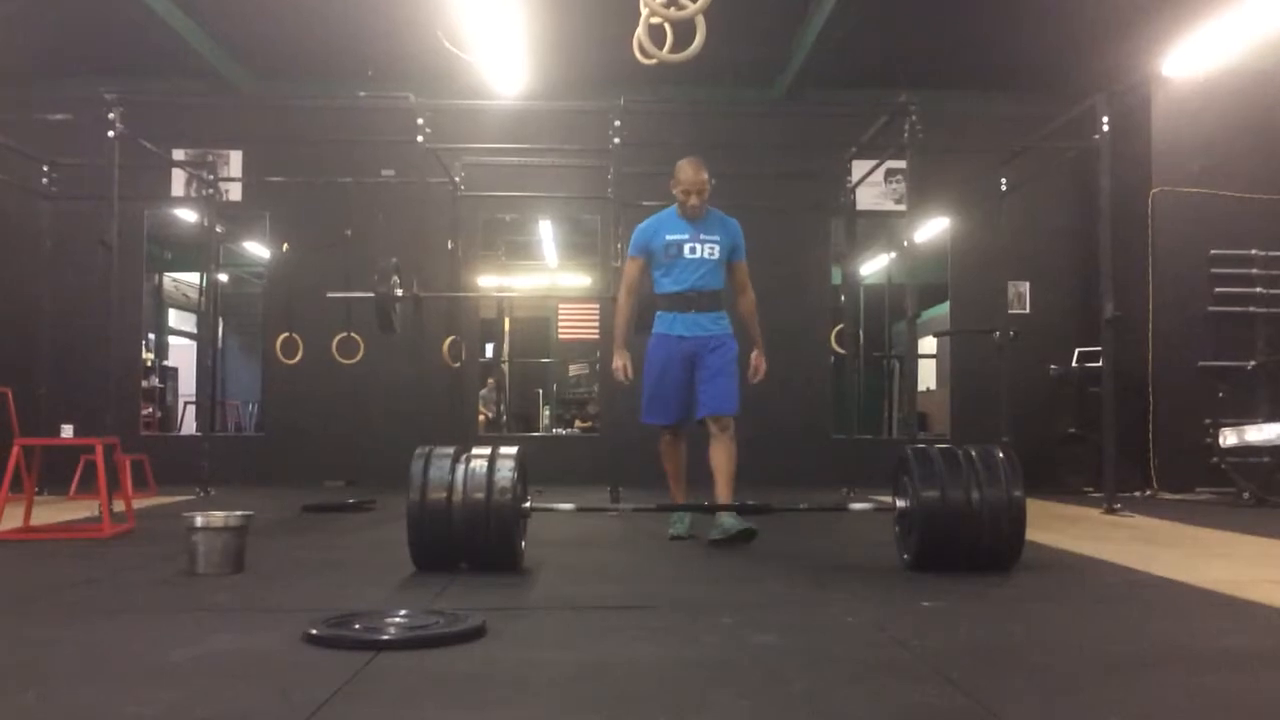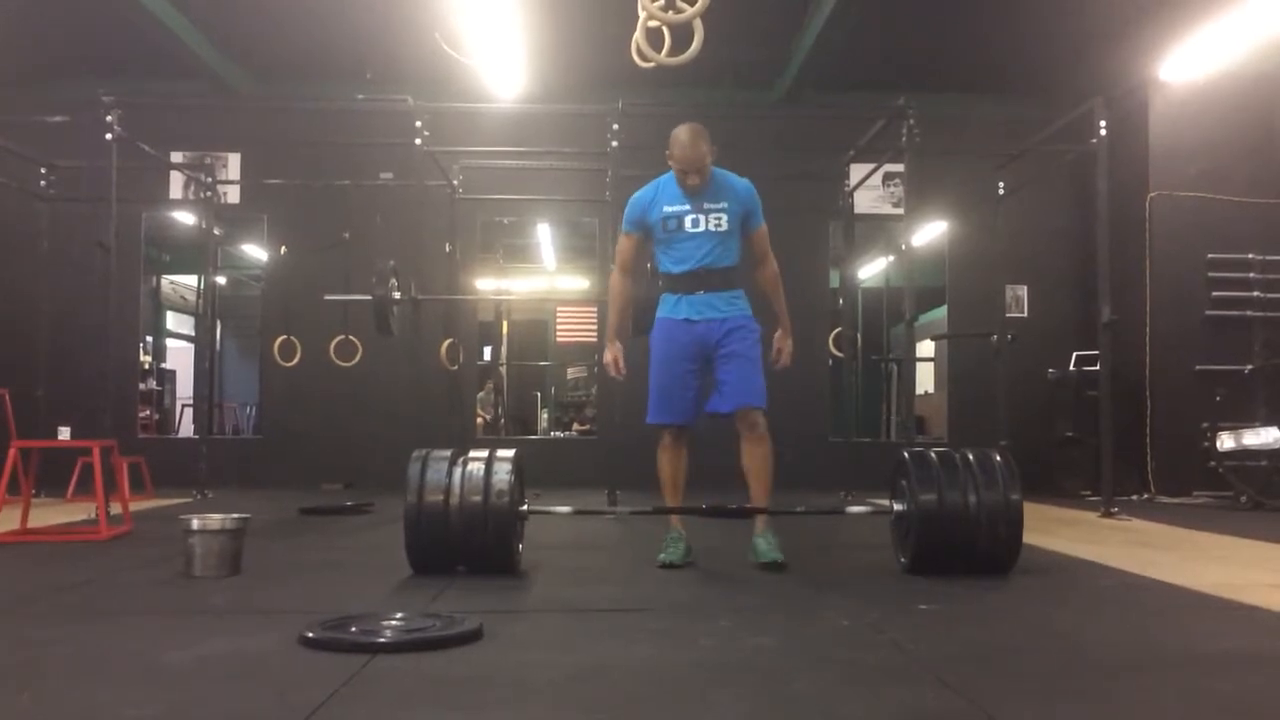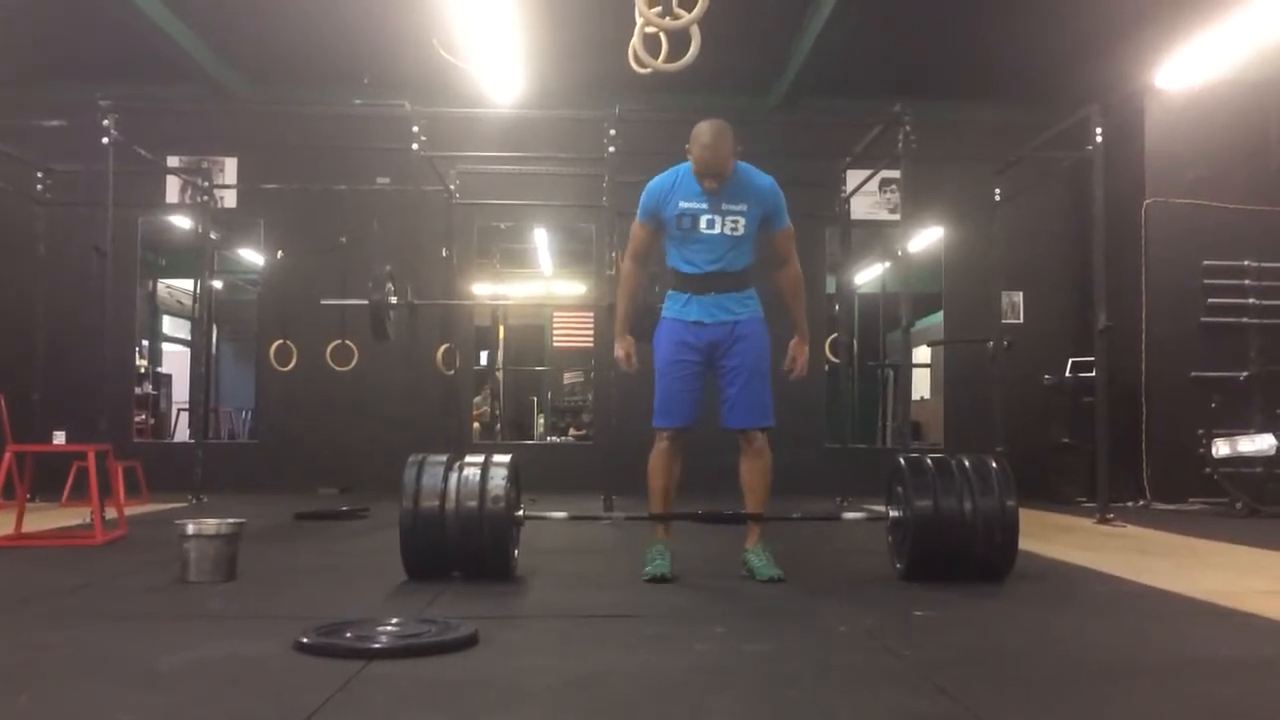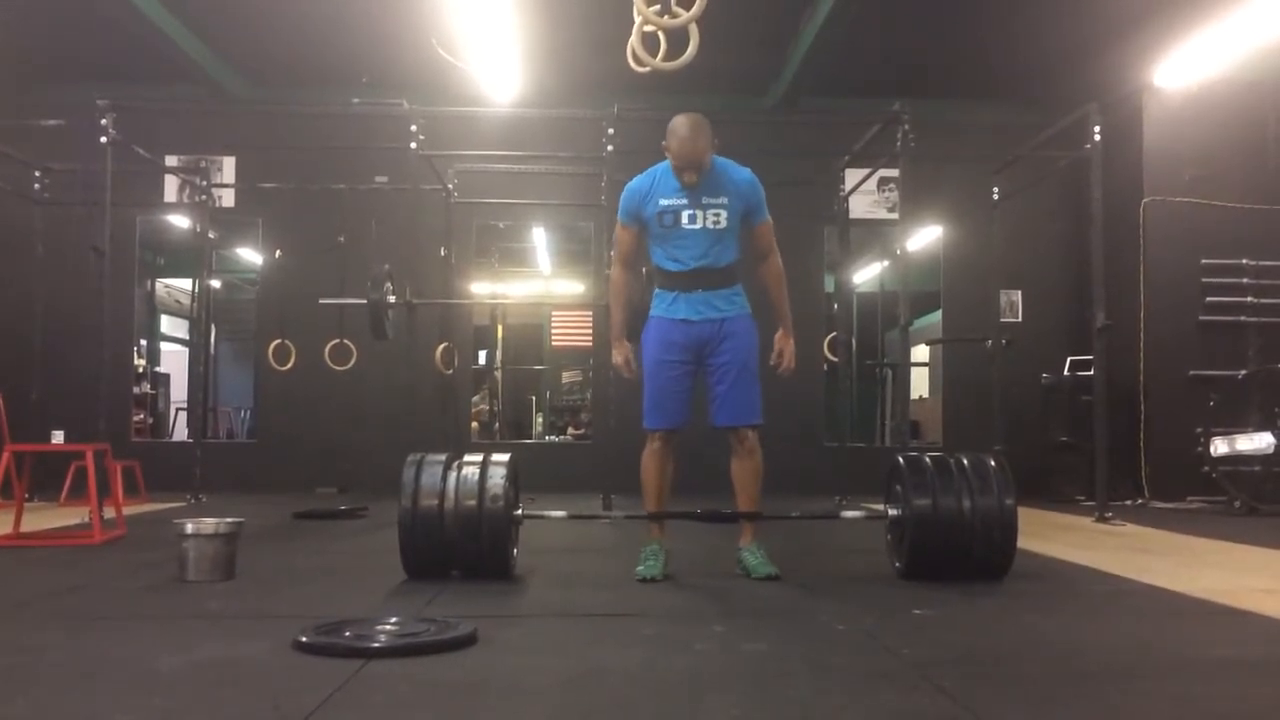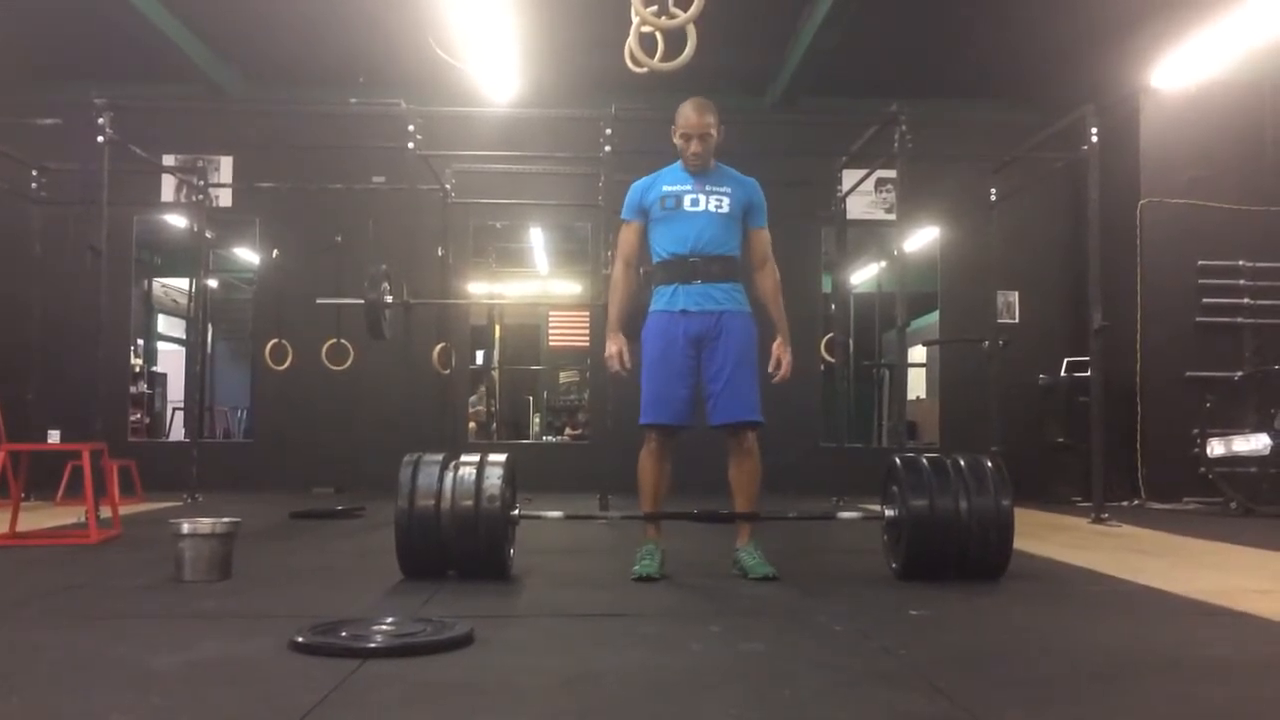
dt=1s
person 1, frame 1
left shoulder: (729, 229)
right shoulder: (649, 230)
left elbow: (743, 292)
right elbow: (628, 291)
left wrist: (758, 346)
right wrist: (619, 347)
left hip: (716, 334)
right hip: (669, 334)
left knee: (721, 422)
right knee: (671, 428)
left ankle: (724, 514)
right ankle: (680, 509)
person 1, frame 2
left shoulder: (741, 193)
right shoulder: (645, 201)
left elbow: (764, 262)
right elbow: (622, 271)
left wrist: (784, 326)
right wrist: (611, 338)
left hip: (732, 316)
right hip: (675, 320)
left knee: (751, 418)
right knee: (672, 429)
left ankle: (762, 527)
right ankle: (676, 532)
person 1, frame 3
left shoulder: (764, 190)
right shoulder: (661, 189)
left elbow: (787, 262)
right elbow: (634, 260)
left wrist: (801, 335)
right wrist: (622, 331)
left hip: (742, 320)
right hip: (681, 319)
left knee: (752, 433)
right knee: (669, 432)
left ankle: (754, 544)
right ankle: (660, 543)
person 1, frame 4
left shoulder: (743, 184)
right shoulder: (640, 190)
left elbow: (766, 257)
right elbow: (623, 266)
left wrist: (786, 328)
right wrist: (617, 337)
left hip: (730, 318)
right hip: (669, 319)
left knee: (743, 432)
right knee: (660, 434)
left ankle: (748, 542)
right ankle: (655, 543)
person 1, frame 5
left shoulder: (746, 190)
right shoulder: (645, 190)
left elbow: (764, 267)
right elbow: (625, 264)
left wrist: (783, 335)
right wrist: (613, 331)
left hip: (730, 315)
right hip: (668, 315)
left knee: (742, 431)
right knee: (658, 431)
left ankle: (745, 543)
right ankle: (651, 543)
